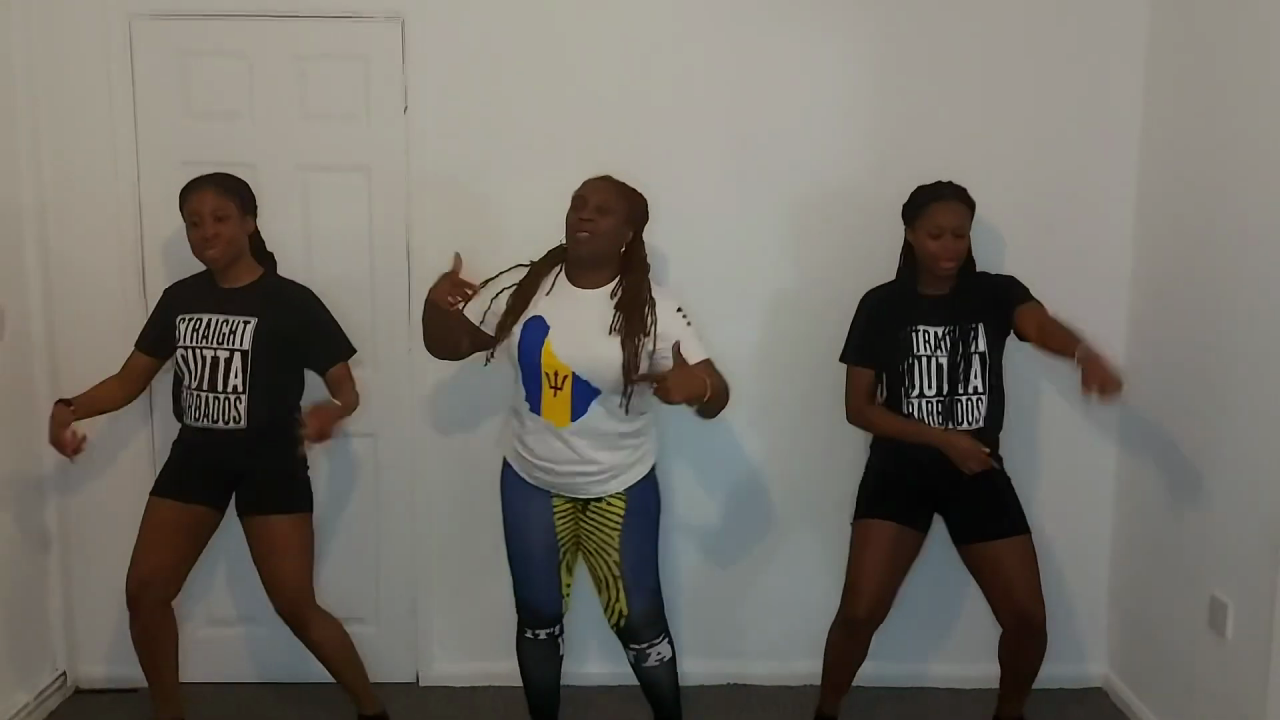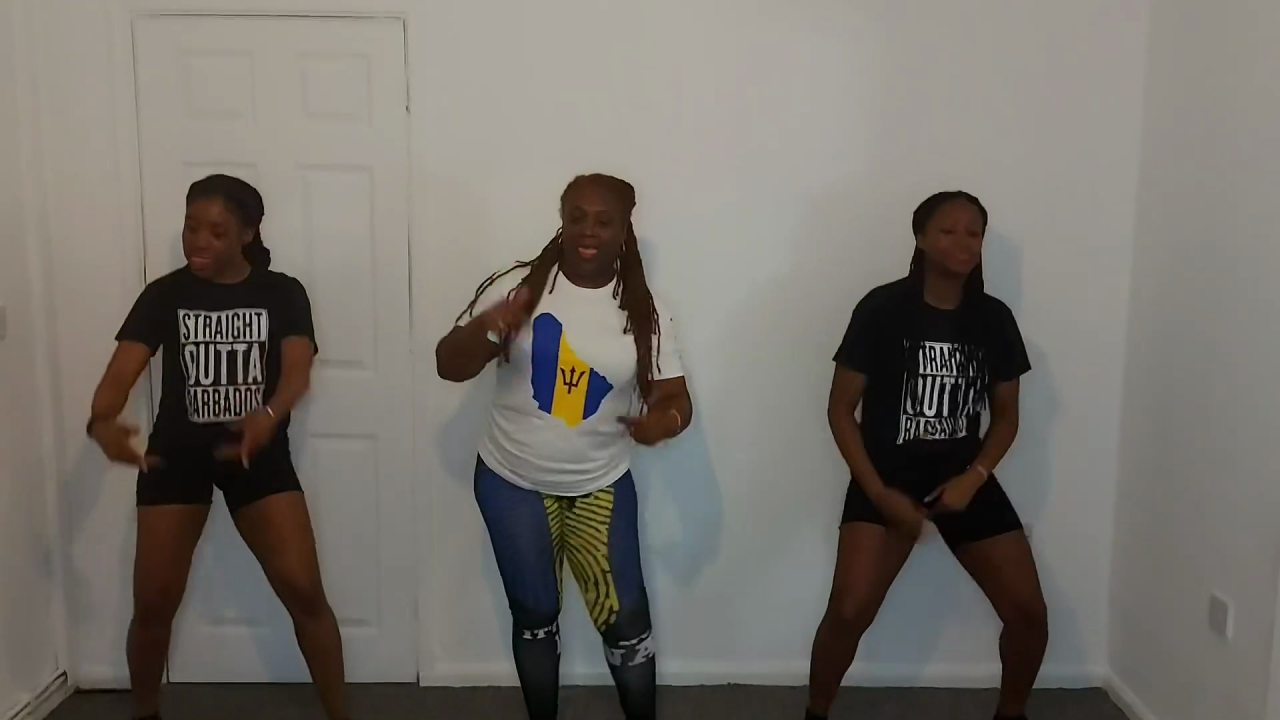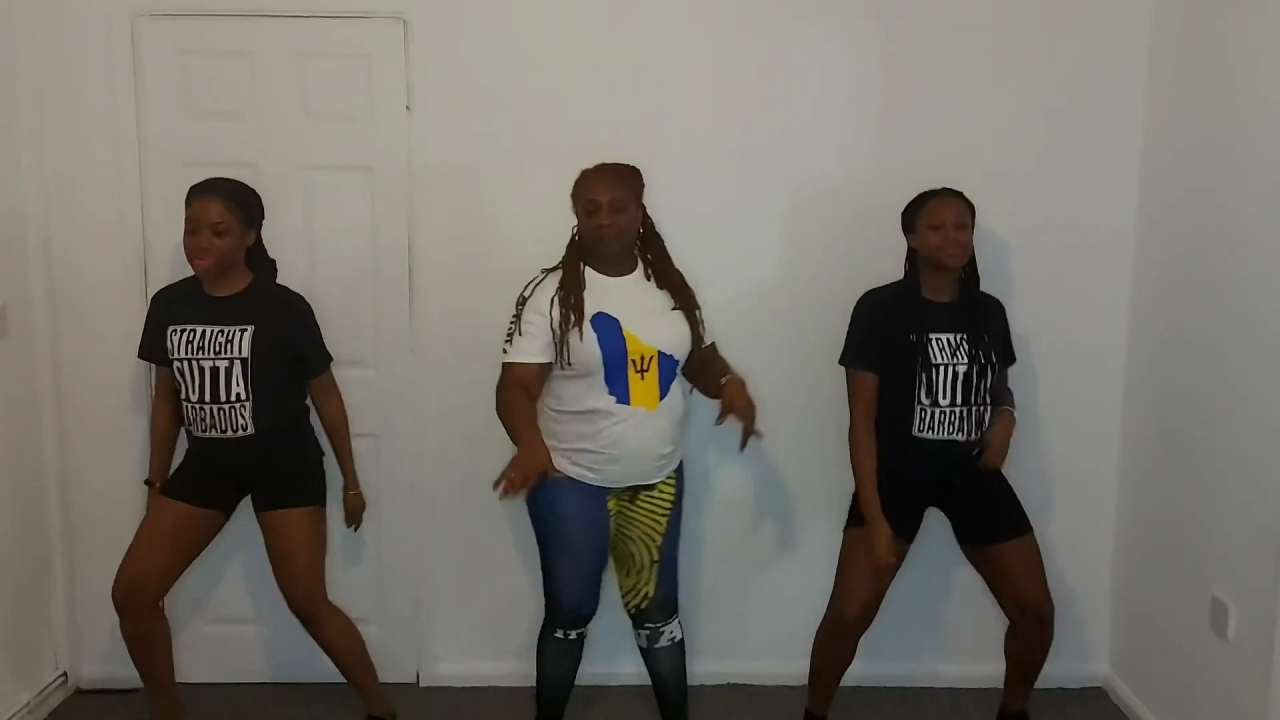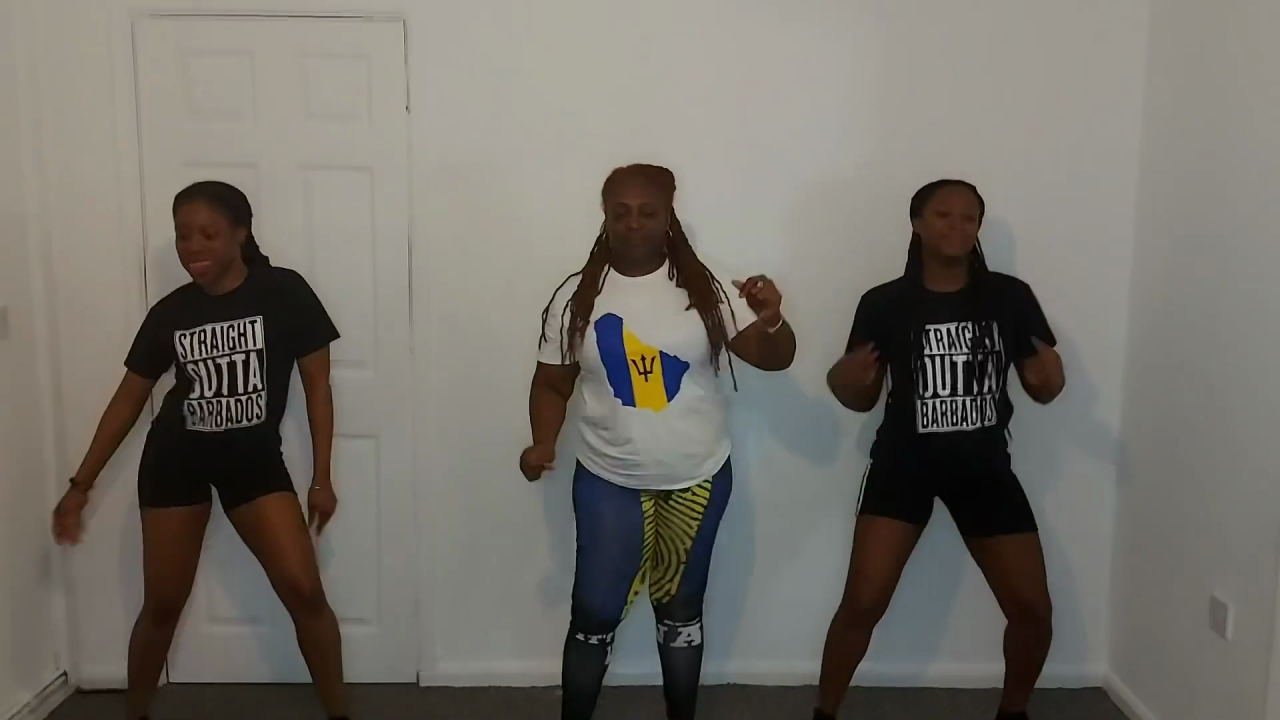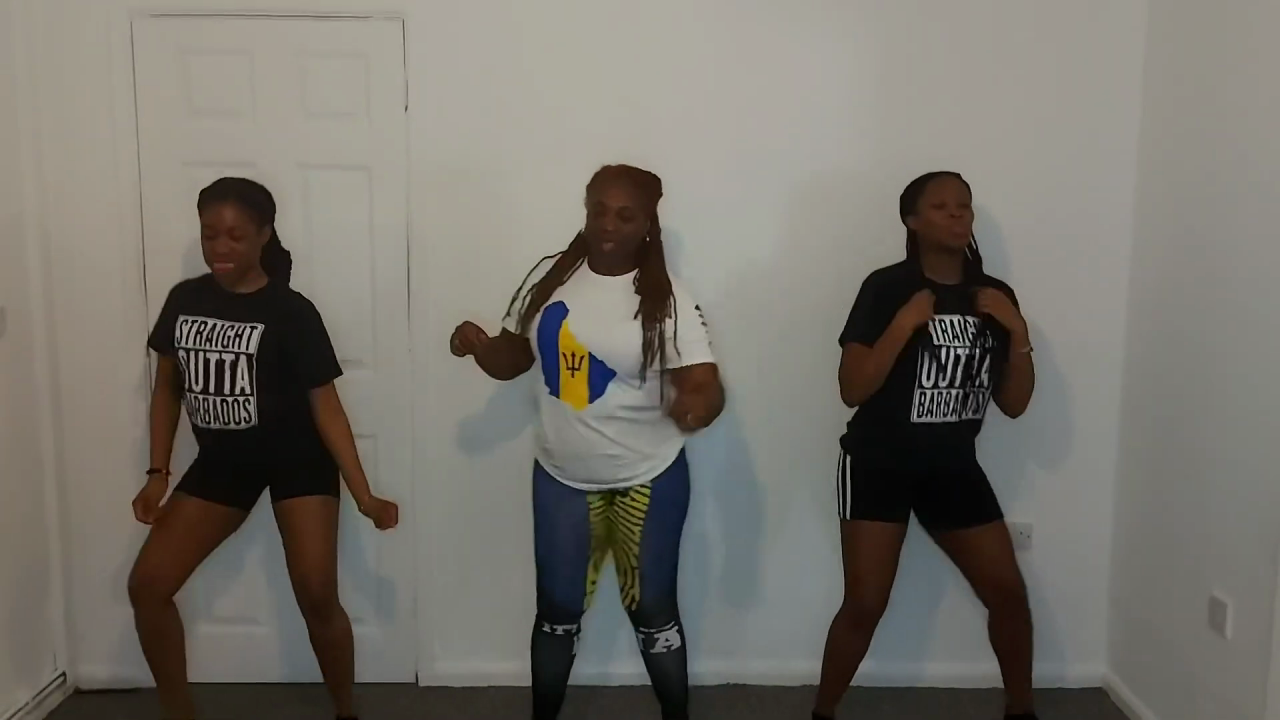
dt=0.5s
person 1, frame 1
left shoulder: (653, 309)
right shoulder: (521, 286)
left elbow: (715, 396)
right elbow: (449, 345)
left wrist: (696, 388)
right wrist: (438, 305)
left hip: (620, 488)
right hip: (531, 484)
left knee: (640, 620)
right knee: (538, 616)
person 1, frame 2
left shoulder: (644, 310)
right shoulder: (519, 287)
left elbow: (677, 400)
right elbow: (450, 366)
left wrist: (667, 419)
right wrist: (484, 324)
left hip: (601, 487)
right hip: (512, 483)
left knee: (625, 619)
right knee: (535, 616)
person 1, frame 3
left shoulder: (670, 286)
right shoulder: (551, 293)
left elbow: (701, 360)
right elbow: (515, 386)
left wrist: (729, 385)
right wrist: (530, 445)
left hip: (656, 480)
right hip: (573, 481)
left knee: (656, 609)
right knee: (569, 612)
person 1, frame 4
left shoulder: (703, 286)
right shoulder: (576, 296)
left elbow: (773, 359)
right elbow: (551, 383)
left wrist: (771, 318)
right wrist: (543, 443)
left hip: (698, 479)
right hip: (609, 482)
left knee: (679, 608)
right knee: (594, 616)
person 1, frame 5
left shoulder: (670, 298)
right shoulder: (549, 276)
left elbow: (708, 389)
right elbow: (511, 360)
left wrist: (692, 409)
right wrist: (479, 345)
left hip: (648, 479)
right hip: (561, 478)
left knee: (653, 609)
right knee: (558, 611)
person 2, frame 1
left shoulder: (291, 302)
right shoulder: (179, 298)
left elbow: (347, 388)
right elbow: (131, 379)
left wrist: (329, 414)
right wrist: (70, 407)
left hip: (271, 462)
right hip: (194, 460)
left knee: (295, 607)
right knee: (144, 591)
person 2, frame 2
left shoulder: (282, 293)
right shoulder: (165, 294)
left elbow: (297, 371)
right elbow: (121, 372)
left wrist: (268, 418)
right wrist: (103, 423)
left hip: (258, 454)
right hip: (177, 456)
left knee: (304, 590)
right knee: (153, 603)
person 2, frame 3
left shoulder: (284, 309)
right shoulder: (168, 305)
left elbow: (325, 396)
right elbow: (166, 397)
left wrist: (351, 481)
right wrist: (156, 481)
left hip: (284, 464)
right hip: (205, 465)
left knee: (309, 604)
right knee: (132, 593)
person 2, frame 4
left shoulder: (284, 291)
right shoulder: (170, 312)
left elbow: (317, 384)
right elbow: (129, 397)
left wrist: (322, 478)
right wrist: (80, 485)
left hip: (254, 458)
right hip: (176, 459)
left knee: (304, 590)
right knee: (163, 603)
person 2, frame 5
left shoulder: (292, 313)
right shoulder: (183, 299)
left elbow: (325, 406)
right elbow: (166, 388)
left wrist: (363, 493)
right wrist: (158, 474)
left hip: (298, 459)
right hip: (222, 460)
left knee: (317, 597)
right knee: (147, 585)
person 3, frame 1
left shoulder: (997, 293)
right shoulder: (881, 306)
left elbow: (1043, 329)
right elbow: (859, 408)
left wrist: (1087, 357)
right wrist: (942, 440)
left hip: (980, 472)
right hip: (900, 468)
left knee: (1027, 618)
right knee: (860, 612)
person 3, frame 2
left shoulder: (994, 319)
right shoulder: (883, 309)
left elbow: (1007, 415)
right elbow: (841, 409)
left wrist: (972, 478)
right wrist: (880, 491)
left hip: (965, 476)
right hip: (888, 478)
left knee: (1029, 612)
right knee: (848, 613)
person 3, frame 3
left shoulder: (989, 313)
right shoulder: (880, 309)
right elbow: (862, 414)
left wrist: (1001, 421)
right wrist: (873, 515)
left hip: (973, 476)
right hip: (898, 474)
left knee: (1035, 611)
right knee: (848, 614)
person 3, frame 4
left shoulder: (1009, 297)
right shoulder: (883, 304)
left elbow: (1043, 380)
right elbow: (860, 397)
left wrist: (1052, 379)
right wrist: (845, 382)
left hip: (984, 467)
right hip: (903, 463)
left knee: (1033, 608)
right knee: (862, 604)
person 3, frame 5
left shoulder: (994, 297)
right shoulder: (885, 288)
left elbow: (1015, 404)
right elbow: (852, 391)
left wrist: (1018, 332)
right wrist: (901, 328)
left hip: (953, 465)
right hip: (878, 463)
left knee: (1009, 594)
right knee: (865, 605)
